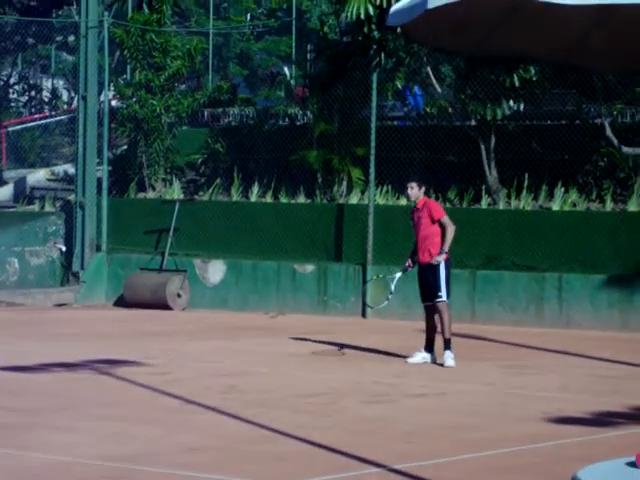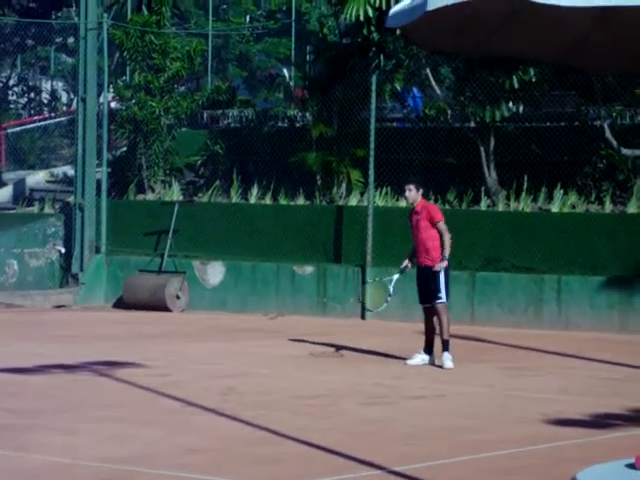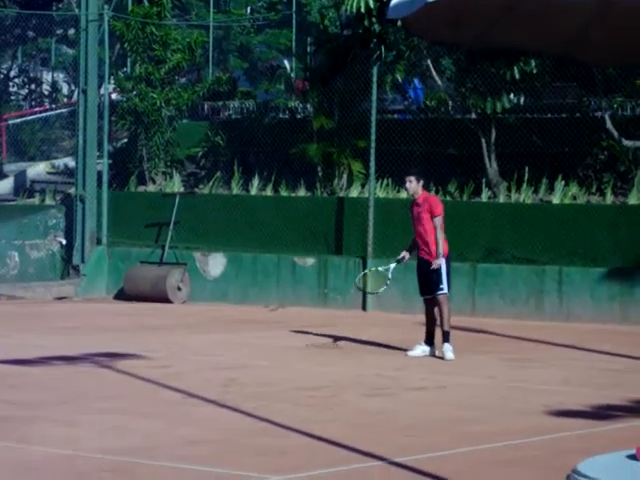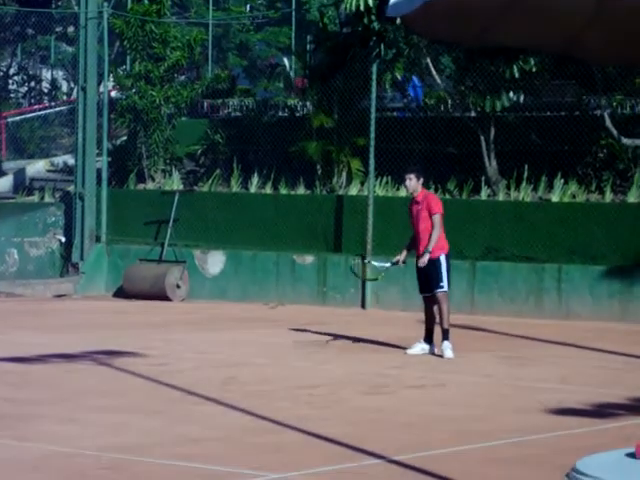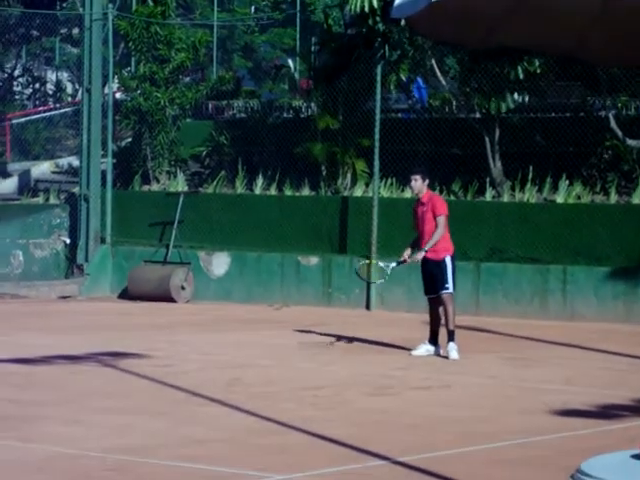
dt=0.1s
person 1, frame 1
left shoulder: (431, 206)
right shoulder: (415, 211)
left elbow: (450, 227)
left wrist: (443, 253)
right wrist: (411, 257)
left hip: (437, 263)
right hip: (423, 264)
left knee: (441, 304)
right knee: (428, 307)
left ankle: (448, 351)
right ankle: (428, 351)
person 1, frame 2
left shoulder: (430, 209)
right shoulder: (413, 213)
left elbow: (446, 234)
left wrist: (444, 258)
right wrist: (410, 259)
left hip: (436, 266)
right hip: (422, 266)
left knee: (440, 306)
right knee: (427, 309)
left ankle: (446, 352)
right ankle: (427, 353)
person 1, frame 3
left shoulder: (432, 201)
right shoulder: (413, 206)
left elbow: (439, 230)
left wrist: (438, 256)
right wrist: (408, 251)
left hip: (437, 258)
right hip: (423, 259)
left knee: (441, 297)
right knee: (428, 301)
left ankle: (447, 344)
right ankle: (428, 344)
person 1, frame 4
left shoulder: (431, 199)
right shoulder: (412, 204)
left elbow: (437, 228)
left wrist: (427, 253)
right wrist: (405, 252)
left hip: (436, 255)
right hip: (421, 257)
left knee: (440, 295)
right knee: (427, 299)
left ankle: (446, 342)
right ankle: (427, 342)
person 1, frame 5
left shoulder: (436, 200)
right shoulder: (417, 205)
left elbow: (441, 229)
left wrist: (422, 250)
right wrist: (409, 250)
left hip: (442, 255)
right hip: (427, 257)
left knee: (446, 296)
right knee: (432, 300)
left ankle: (451, 343)
right ankle: (432, 344)
